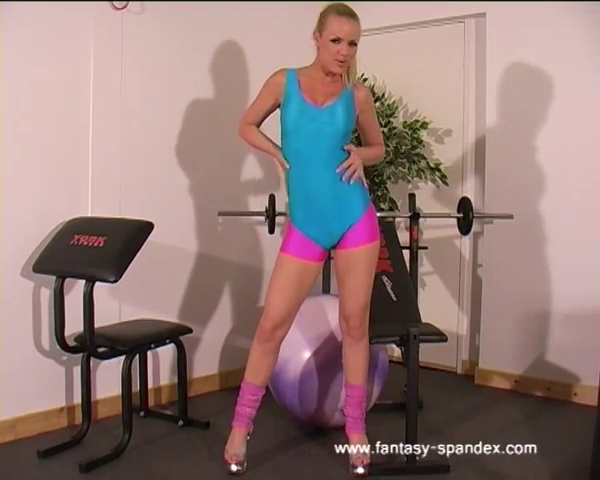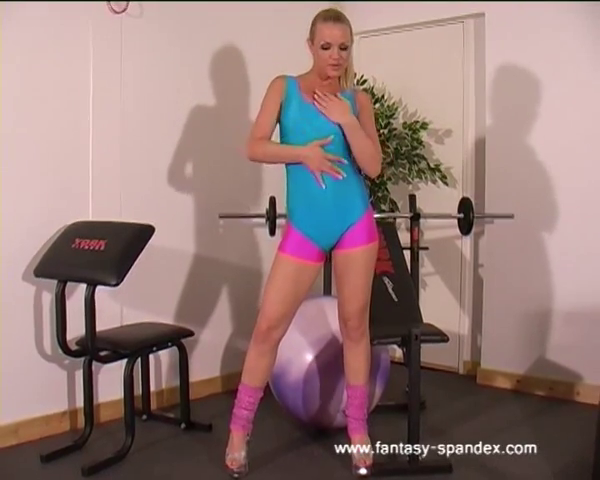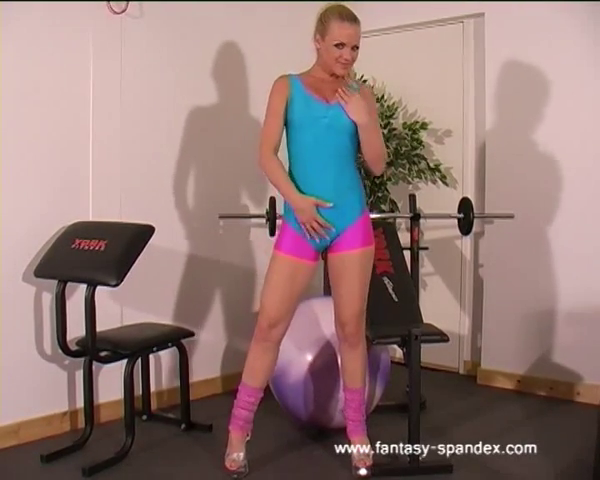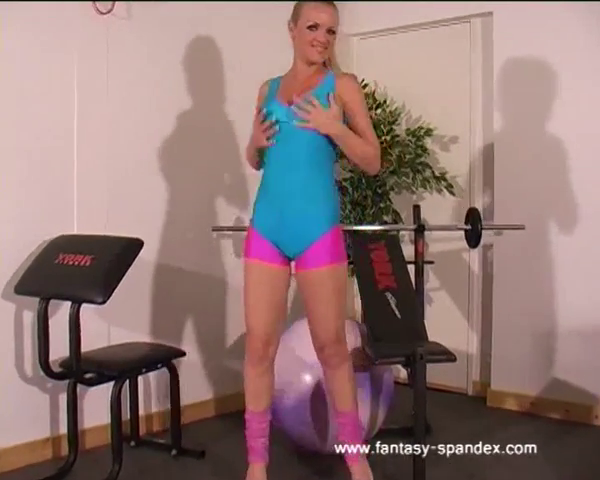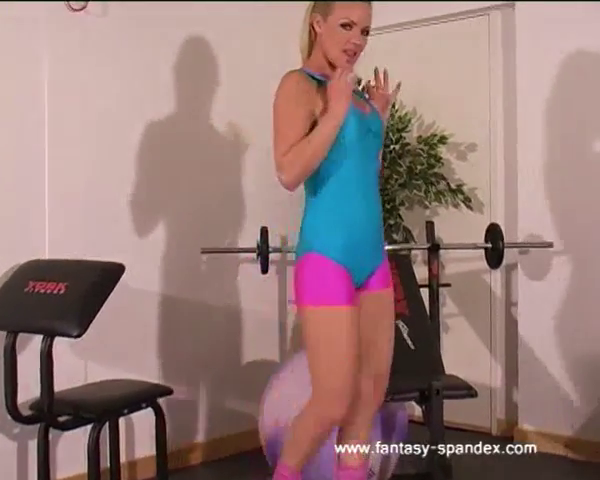
dt=1s
person 1, frame 1
left shoulder: (358, 95)
right shoulder: (283, 82)
left elbow: (378, 147)
right elbow: (247, 126)
left wrist: (359, 157)
right wrist: (280, 153)
left hip: (355, 219)
right hip: (304, 224)
left knee: (355, 325)
right knee: (271, 324)
left ankle: (355, 428)
right ankle: (240, 426)
person 1, frame 2
left shoulder: (357, 100)
right shoulder: (284, 88)
left elbow: (373, 167)
right elbow: (254, 148)
left wrist: (346, 121)
right wrist: (302, 152)
left hip: (355, 221)
right hip: (304, 225)
left knee: (355, 325)
right knee: (268, 325)
left ankle: (358, 430)
right ankle: (239, 429)
person 1, frame 3
left shoulder: (361, 95)
right shoulder: (287, 86)
left elbow: (378, 165)
right elbow: (267, 154)
left wrist: (364, 118)
right wrist: (295, 200)
left hip: (351, 219)
right hip: (299, 220)
left knee: (351, 327)
right knee: (269, 324)
left ankle: (356, 431)
right ankle: (239, 429)
person 1, frame 4
left shoulder: (342, 86)
right shoulder: (269, 88)
left elbow: (372, 162)
left wrist: (333, 127)
right wrist: (255, 142)
left hip: (318, 228)
right hip: (266, 226)
left knee: (331, 346)
right knee: (259, 345)
person 1, frame 5
left shoulder: (354, 94)
right shoulder: (299, 85)
right elbow: (289, 173)
left wrist: (376, 117)
right wrist: (336, 111)
left hip: (371, 256)
right hip: (326, 256)
left knee: (370, 390)
right knee: (334, 400)
